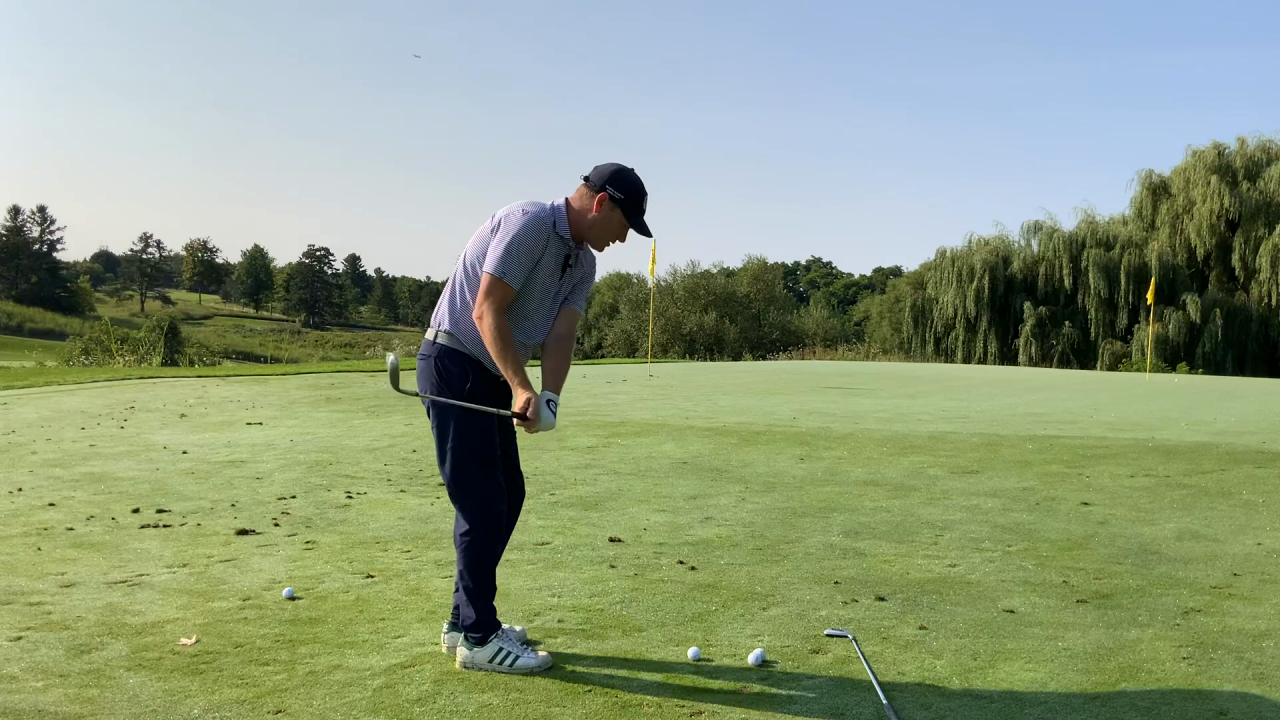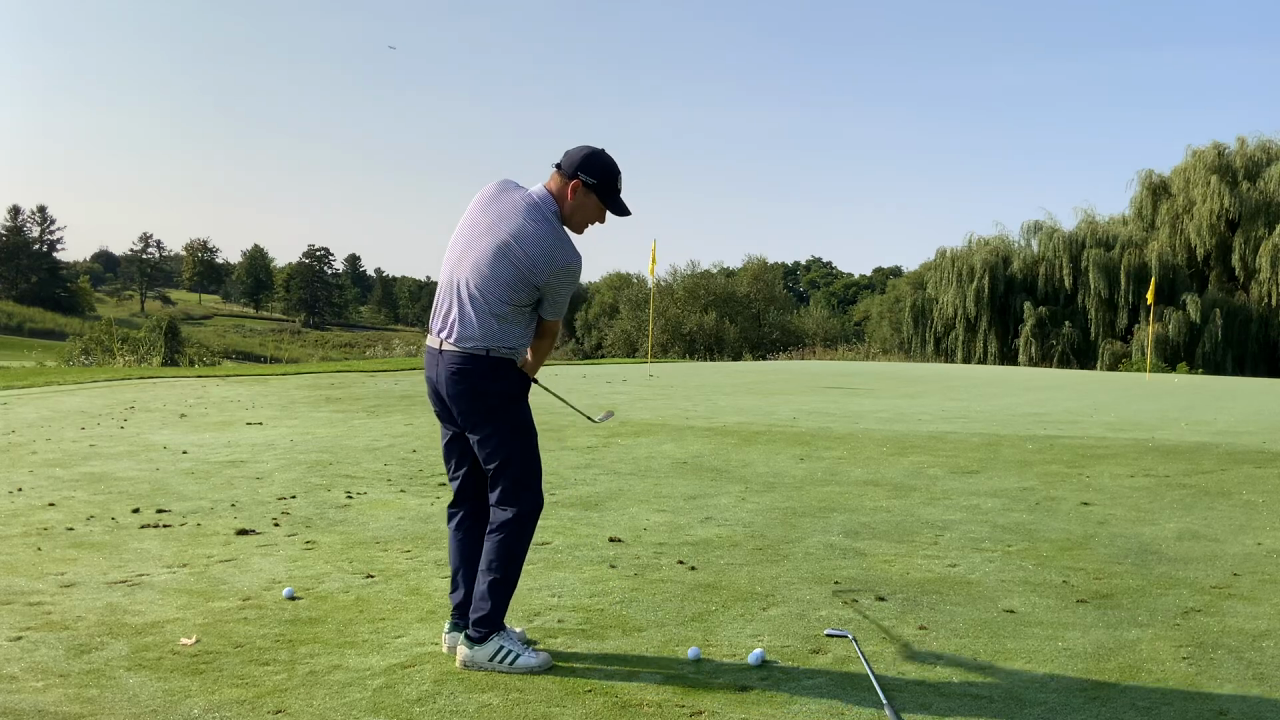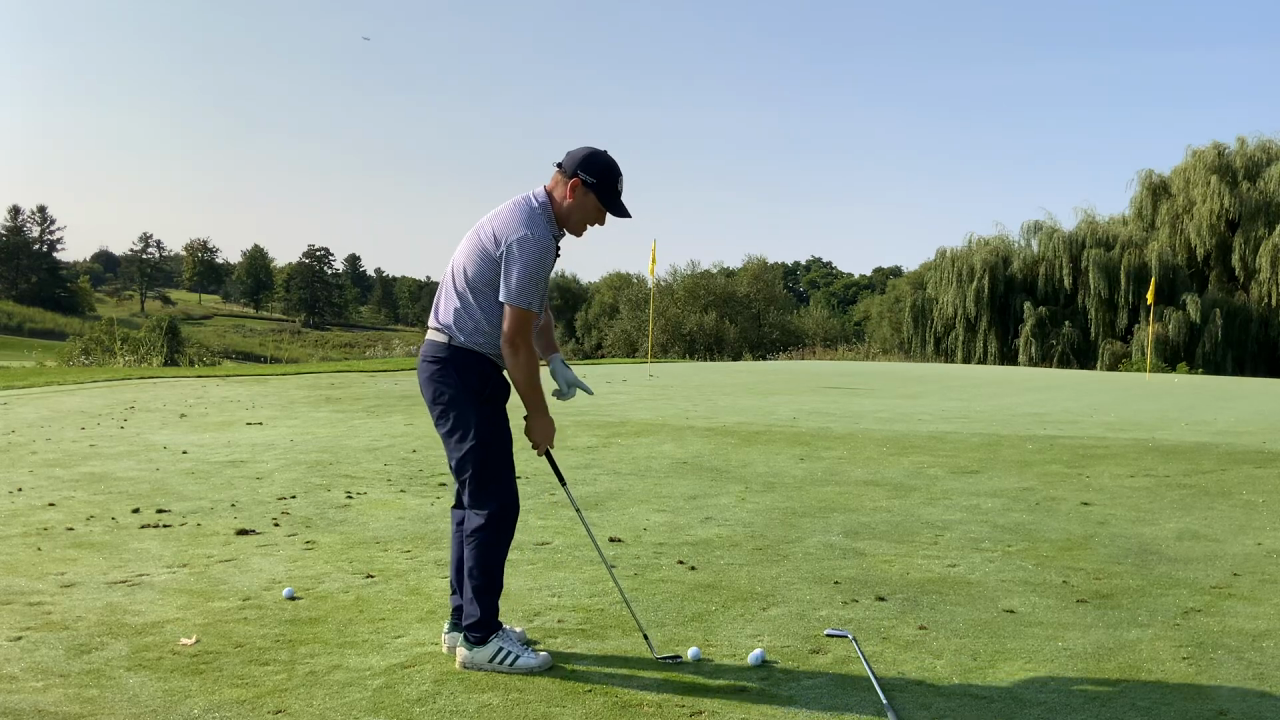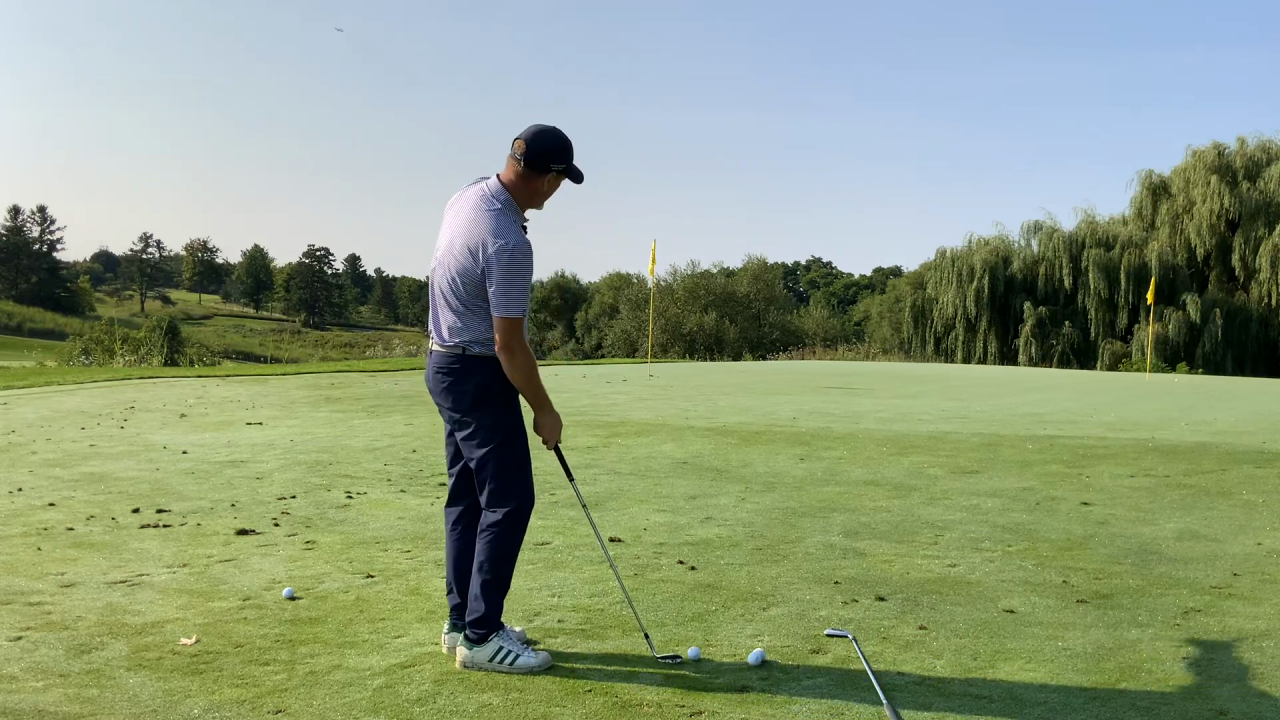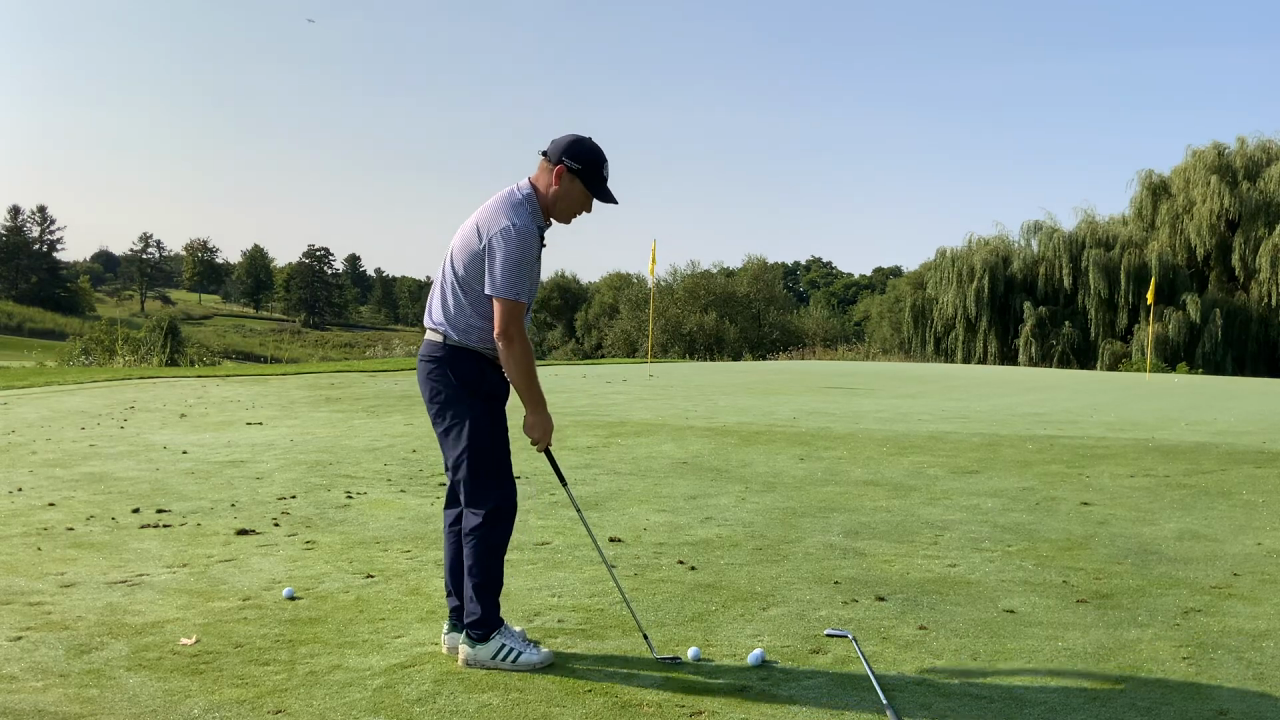
dt=1s
person 1, frame 1
left shoulder: (582, 261)
right shoulder: (529, 224)
left elbow: (561, 335)
right elbow: (486, 312)
left wrist: (548, 398)
right wrist: (519, 386)
left hip: (485, 377)
right hip: (453, 369)
left knee: (505, 496)
right knee: (480, 503)
left ankle: (466, 622)
right ankle: (478, 639)
person 1, frame 2
left shoulder: (497, 192)
right shoulder: (561, 256)
right elbow: (546, 332)
right wrist: (530, 363)
left hip: (441, 361)
right hip: (484, 375)
left knee: (470, 497)
right knee: (517, 502)
left ankle: (464, 622)
right ankle: (482, 637)
person 1, frame 3
left shoulder: (531, 219)
right shoulder: (532, 235)
left elbow: (536, 308)
right elbow: (514, 340)
left wrist: (557, 362)
right wrist: (537, 415)
left hip: (456, 366)
right hip: (462, 370)
left knee: (476, 497)
right knee: (494, 502)
left ankle: (465, 621)
right ankle: (479, 637)
person 1, frame 4
left shoulder: (469, 195)
right shoulder: (508, 243)
right elbow: (509, 345)
left wrist: (520, 201)
right wrist: (544, 411)
left hip: (448, 366)
right hip: (478, 376)
left knee: (468, 498)
right knee: (508, 502)
left ankle: (463, 621)
right ankle: (481, 636)
person 1, frame 5
left shoulder: (517, 211)
right shoulder: (517, 226)
right elbow: (508, 332)
left wrist: (515, 383)
right wrist: (536, 409)
left hip: (461, 366)
right hip: (461, 369)
left knee: (469, 497)
right knee: (490, 500)
left ankle: (462, 621)
right ankle: (482, 633)
